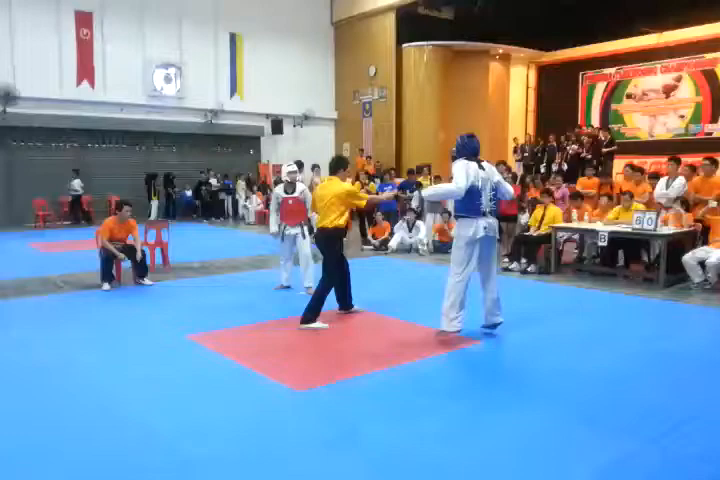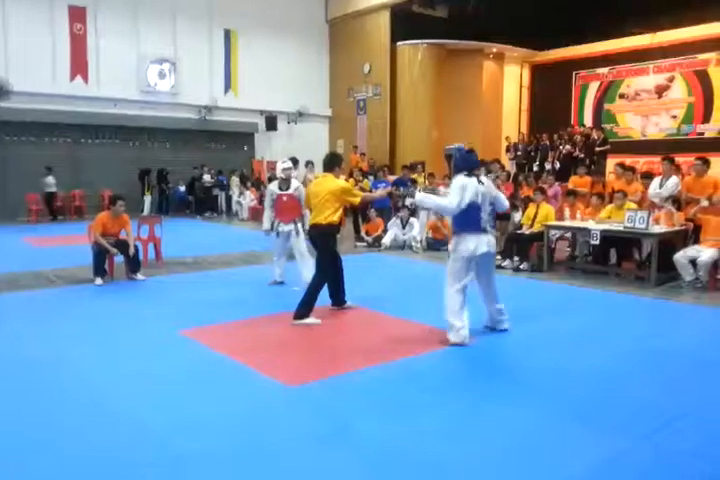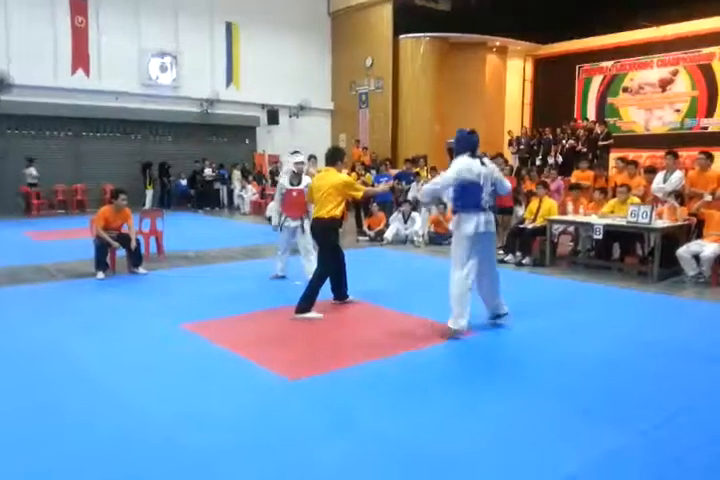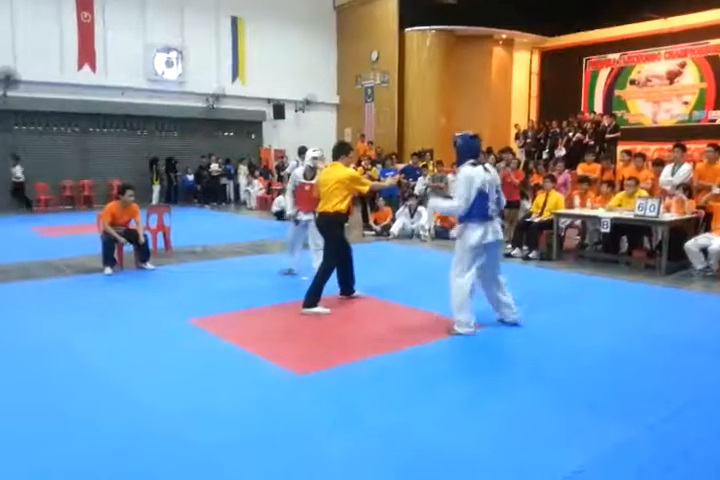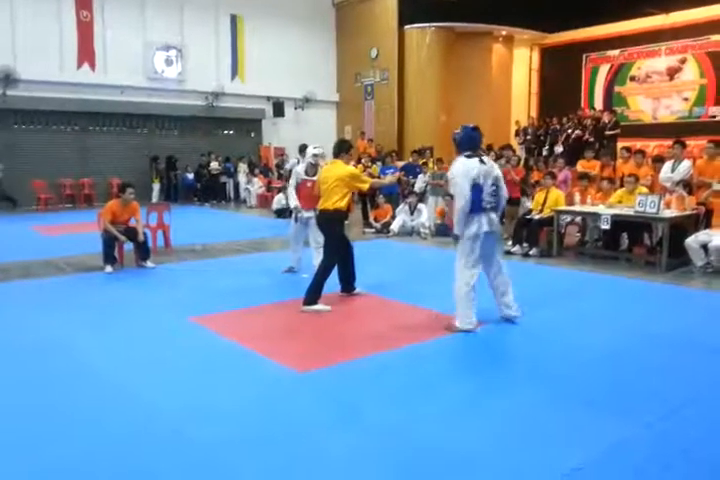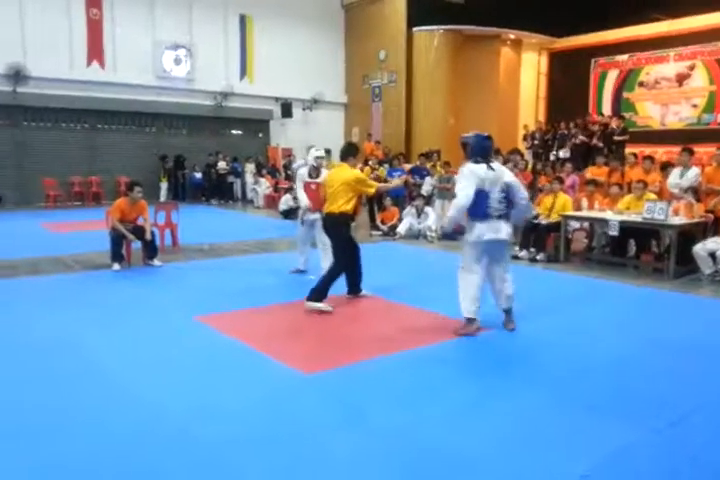
dt=0.2s
person 1, frame 1
left shoulder: (462, 165)
right shoulder: (489, 168)
left elbow: (458, 189)
right elbow: (508, 193)
left wrist: (428, 192)
left hip: (469, 226)
right hip: (489, 226)
left knee: (458, 275)
right knee: (489, 274)
left ankle: (451, 324)
right ankle: (493, 317)
person 1, frame 2
left shoulder: (461, 182)
right shoulder: (486, 183)
left elbow: (451, 206)
right elbow: (503, 206)
left wrist: (421, 198)
left hip: (467, 242)
right hip: (487, 241)
left knee: (454, 288)
right knee: (487, 285)
left ankle: (458, 334)
right ankle: (499, 321)
person 1, frame 3
left shoulder: (462, 163)
right shoulder: (488, 165)
left elbow: (444, 181)
right elbow: (505, 189)
left wrist: (424, 194)
left hip: (468, 222)
right hip: (487, 222)
left knee: (461, 271)
right knee: (487, 269)
left ankle: (458, 324)
right ankle: (497, 309)
person 1, frame 4
left shoulder: (467, 172)
right shoulder: (489, 171)
left elbow: (459, 206)
right elbow: (501, 202)
left wrist: (434, 203)
left hip: (473, 231)
right hip: (493, 230)
left knee: (460, 277)
right knee: (492, 276)
left ankle: (464, 325)
right ankle: (510, 315)
person 1, frame 5
left shoulder: (461, 164)
right shoulder: (490, 163)
left elbow: (463, 199)
right elbow: (503, 194)
left wrist: (457, 228)
left hip: (472, 224)
right hip: (491, 222)
left knee: (465, 270)
right knee: (495, 268)
left ankle: (465, 321)
right ankle: (510, 310)
person 1, frame 6
left shoulder: (469, 170)
right shoulder: (502, 170)
left elbow: (463, 200)
right elbow: (522, 198)
left wrist: (450, 222)
right wrist: (514, 220)
left hip: (478, 229)
right hip: (501, 229)
left knee: (469, 272)
right knee: (500, 273)
left ankle: (471, 320)
right ankle: (508, 316)
person 2, frame 1
left shoulder: (319, 188)
right shoulder: (345, 188)
right elbow: (368, 199)
right wrist: (384, 197)
left hip: (322, 233)
right hip: (332, 235)
left knee: (342, 268)
right knee: (329, 277)
left ankle: (346, 305)
right ankle: (308, 319)
person 2, frame 2
left shoulder: (313, 184)
right shoulder: (340, 185)
left elbow: (309, 205)
right elbow: (362, 197)
right wrist: (378, 195)
left hip: (315, 229)
right hip: (326, 231)
left knee: (335, 264)
right knee: (322, 273)
left ankle: (338, 301)
right ankle: (301, 314)
person 2, frame 3
left shoulder: (316, 178)
right shoulder: (342, 179)
left elbow: (311, 199)
right elbow: (364, 191)
right wrist: (380, 189)
left hip: (317, 223)
right hip: (328, 226)
left knee: (337, 259)
right knee: (324, 267)
left ankle: (340, 295)
right ankle: (303, 309)
person 2, frame 4
left shoulder: (324, 173)
right shoulder: (349, 173)
right elbow: (370, 186)
right wrist: (387, 184)
left hip: (324, 218)
right hip: (334, 220)
left knee: (344, 252)
right knee: (330, 261)
left ankle: (347, 290)
right ankle: (310, 303)
person 2, frame 5
left shoulder: (324, 170)
right shoulder: (349, 171)
right elbow: (370, 183)
right wrist: (387, 181)
left hip: (324, 215)
right hip: (333, 217)
left knee: (345, 249)
right knee: (330, 259)
left ankle: (348, 287)
right ankle: (310, 301)
person 2, frame 6
left shoulder: (331, 174)
right shoulder: (355, 175)
left elbow: (324, 197)
right elbow: (377, 188)
right wrist: (393, 185)
left hip: (330, 219)
right hip: (339, 221)
left knee: (352, 251)
right knee: (341, 262)
left ankle: (354, 289)
right ankle: (315, 298)
person 3, frame 1
left shoulder: (302, 189)
right shoulder: (278, 191)
left elbow: (311, 208)
right elbow: (274, 211)
right wrist: (273, 228)
left hip: (301, 228)
right hip: (286, 228)
left knee: (306, 256)
right knee: (285, 256)
left ankle: (309, 285)
right ankle: (285, 282)
person 3, frame 2
left shoulder: (297, 186)
right shoulder: (272, 188)
left elbow: (305, 205)
right elbow: (268, 207)
left wrist: (308, 224)
right wrist: (267, 225)
left hip: (295, 224)
right hip: (280, 225)
left knee: (302, 252)
right knee: (278, 253)
left ankle: (309, 280)
right ankle: (278, 278)
person 3, frame 3
left shoulder: (308, 182)
right shoulder: (283, 181)
right elbow: (277, 201)
right wrist: (275, 220)
left hip: (302, 221)
right hip: (286, 220)
left knee: (307, 249)
right knee: (283, 248)
left ankle: (313, 276)
right ankle: (280, 272)
person 3, frame 4
right shoulder: (296, 174)
right elbow: (289, 192)
right wrist: (290, 210)
left hip: (313, 215)
right hip: (298, 213)
left knee: (317, 244)
right knee: (293, 241)
right ankle: (292, 267)
person 3, frame 5
right shoulder: (298, 170)
right elbow: (291, 188)
right wrist: (294, 204)
left hip: (315, 212)
right hip: (299, 211)
left knee: (317, 242)
right knee: (295, 239)
right ankle: (294, 265)
person 3, frame 6
left shoulder: (326, 175)
right shoulder: (302, 173)
right elbow: (300, 190)
right wrist: (304, 203)
left hip: (320, 213)
right hip: (306, 212)
left knee: (324, 243)
right knee: (303, 240)
left ankle: (328, 270)
right ankle: (302, 266)
